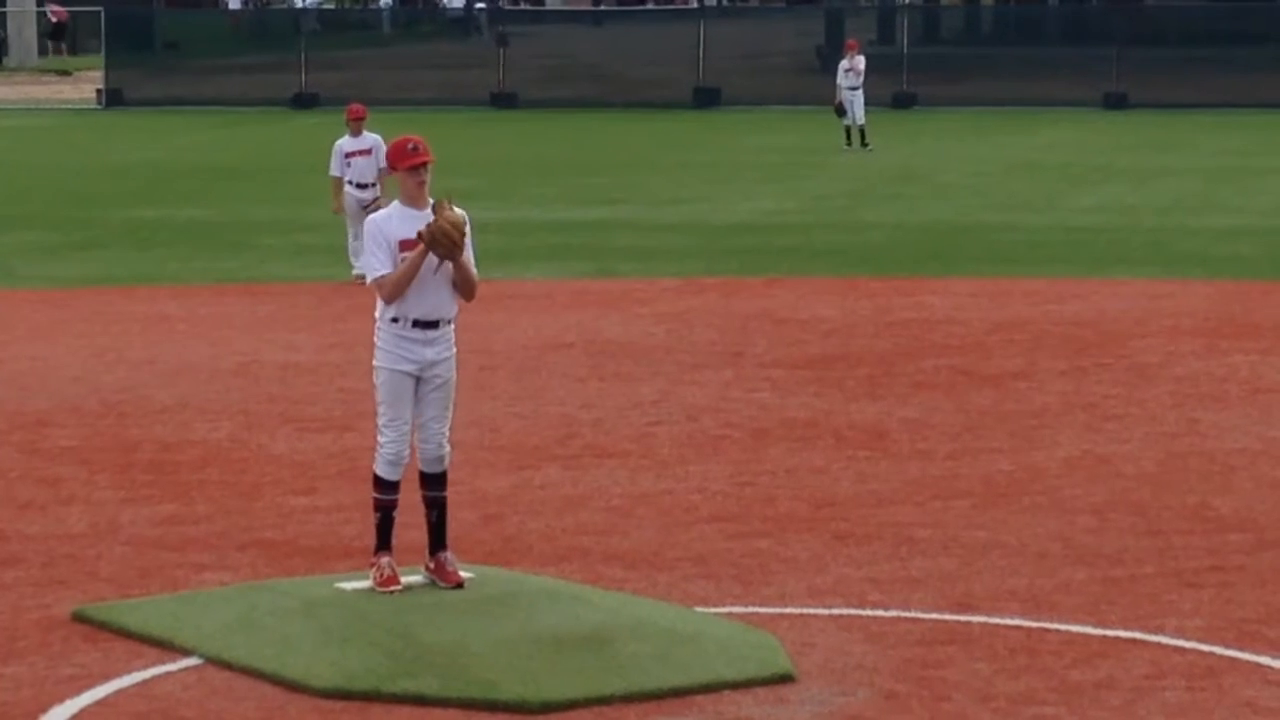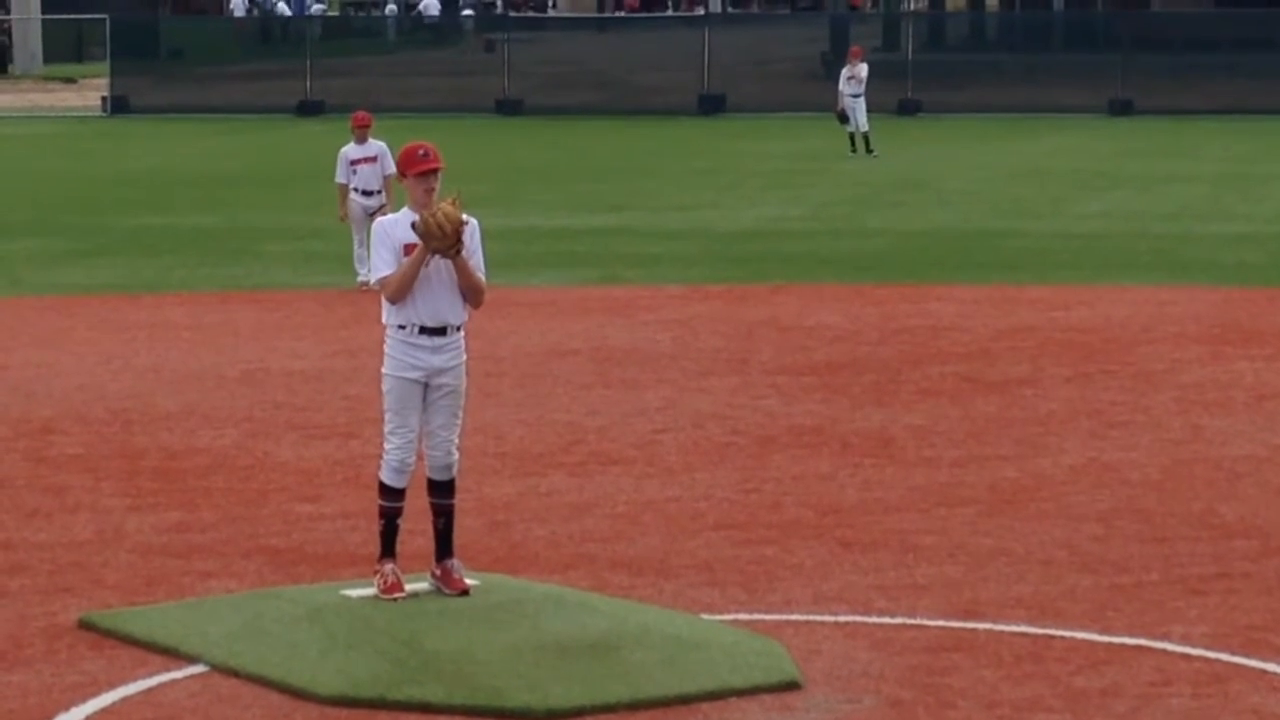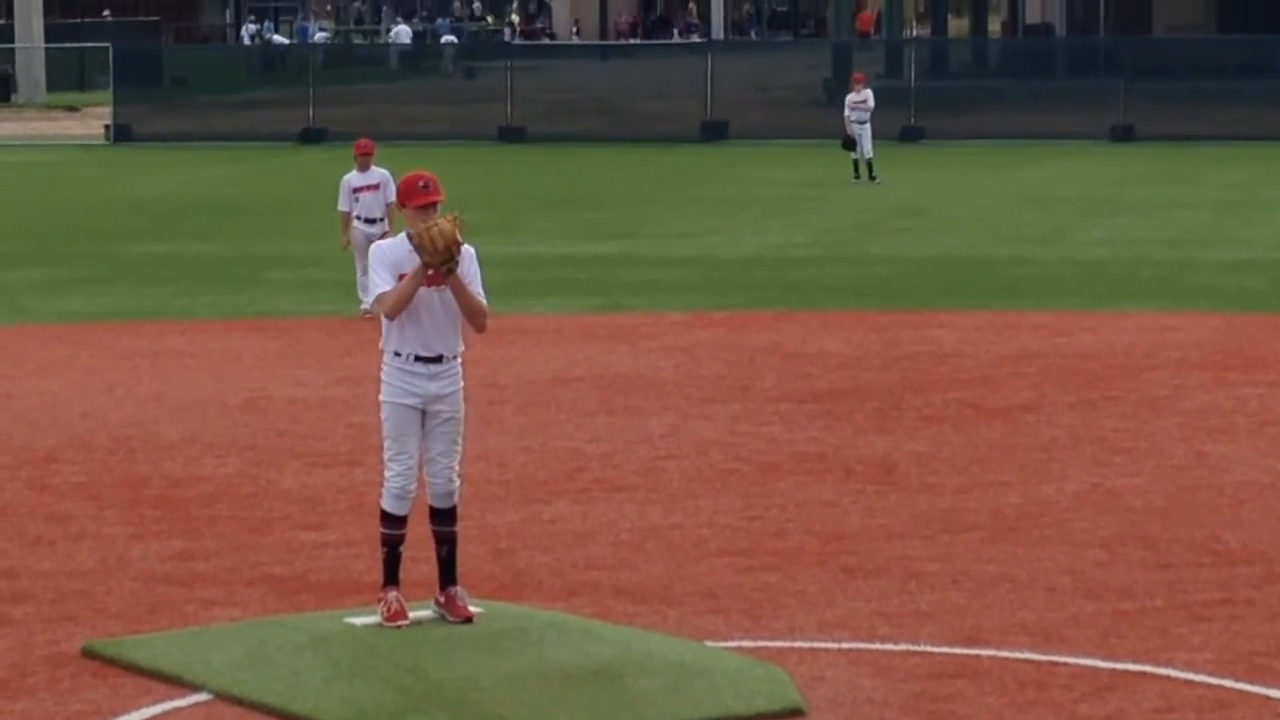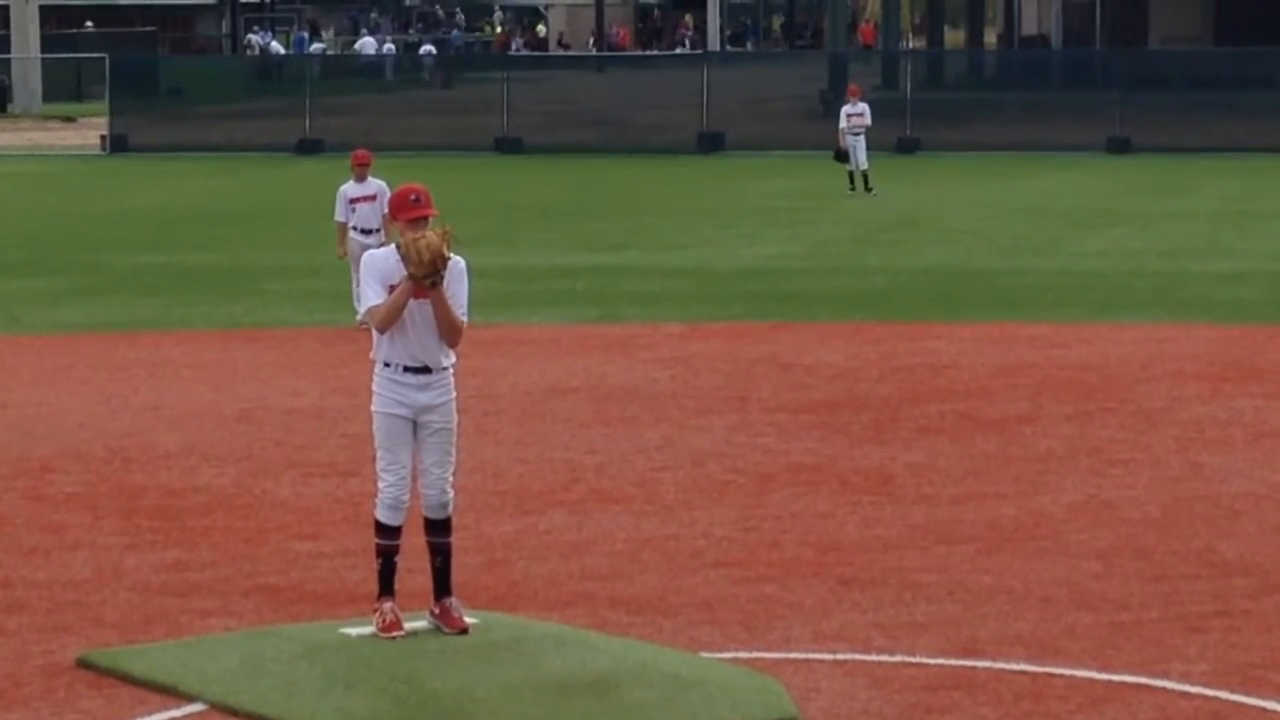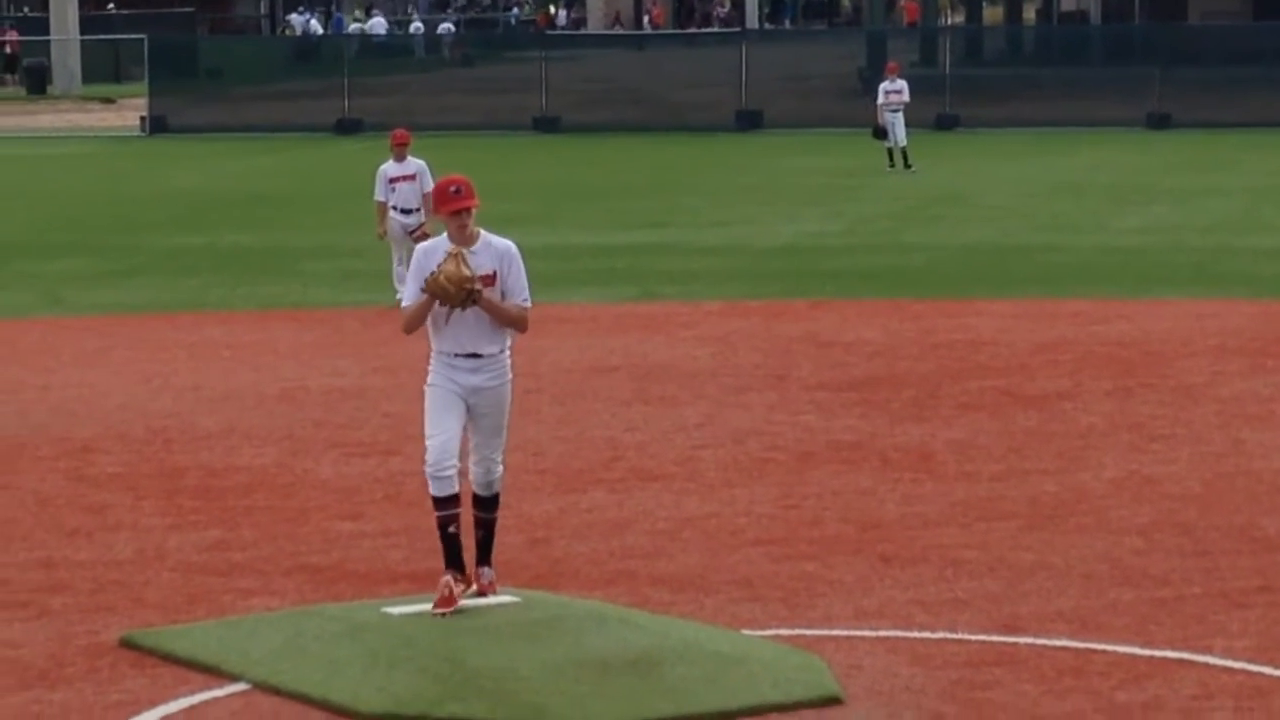
dt=1s
person 1, frame 1
left shoulder: (453, 217)
right shoulder: (379, 224)
left elbow: (469, 293)
right elbow: (387, 292)
left wrist: (454, 251)
right wrist: (423, 248)
left hip: (441, 343)
right hip: (397, 344)
left knee: (436, 447)
right knee: (393, 446)
left ankle: (438, 552)
right ankle: (382, 553)
person 1, frame 2
left shoulder: (465, 225)
right shoulder: (387, 227)
left elbow: (477, 298)
right elbow: (392, 293)
left wrist: (455, 253)
right wrist: (425, 248)
left hip: (451, 350)
right hip: (405, 350)
left knee: (444, 453)
right knee: (399, 452)
left ankle: (445, 559)
right ankle: (387, 560)
person 1, frame 3
left shoulder: (462, 254)
right shoulder: (384, 252)
left elbow: (481, 323)
right elbow: (388, 308)
left wrist: (450, 273)
right wrist: (423, 264)
left hip: (447, 378)
right hip: (402, 377)
left knee: (445, 481)
right knee: (400, 480)
left ankle: (449, 588)
right ankle: (390, 588)
person 1, frame 4
left shoulder: (453, 266)
right shoulder: (375, 262)
left elbow: (455, 337)
right elbow: (380, 321)
left wrist: (435, 285)
right wrist: (412, 278)
left hip: (438, 388)
right hip: (392, 387)
left knee: (438, 491)
right knee: (393, 490)
left ankle: (443, 598)
right ankle: (386, 598)
person 1, frame 5
left shoulder: (504, 251)
right shoulder: (426, 254)
left elbow: (523, 321)
right elbow: (407, 324)
left wrist: (482, 298)
right wrist: (433, 294)
left hip: (492, 372)
right hip: (445, 372)
left knee: (487, 469)
right knee: (439, 462)
left ankle: (483, 565)
right ankle: (454, 571)
